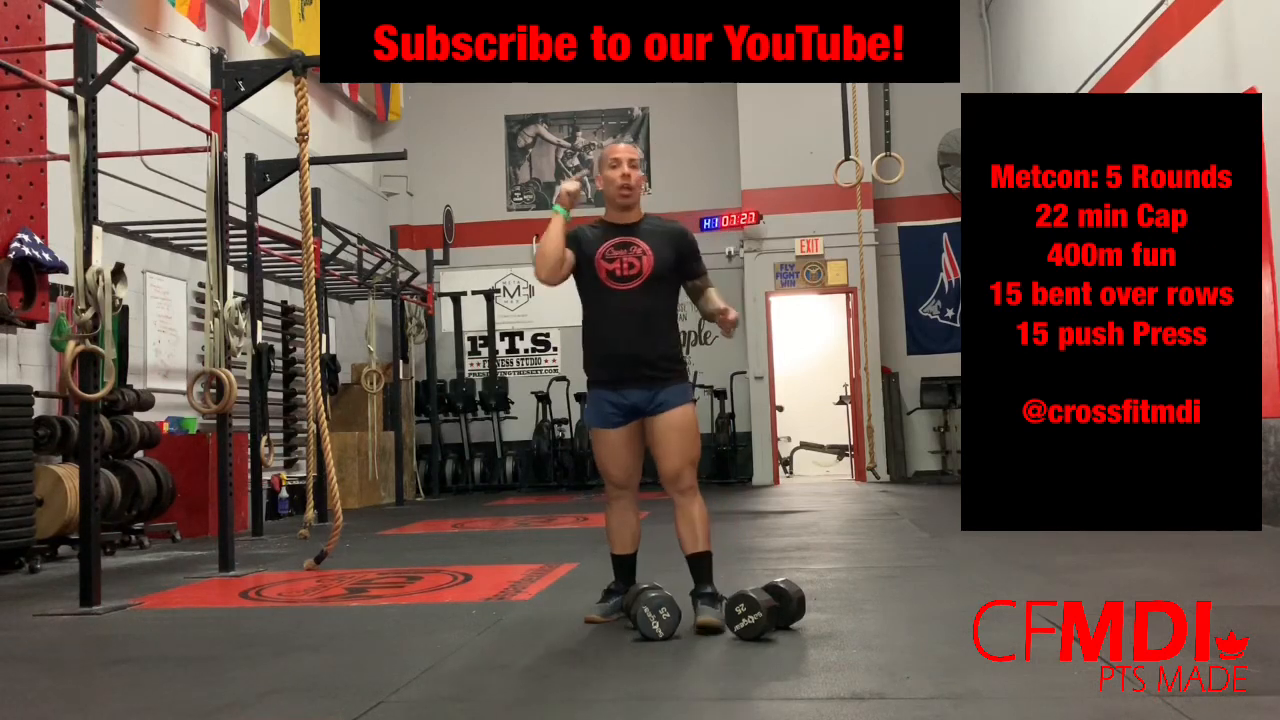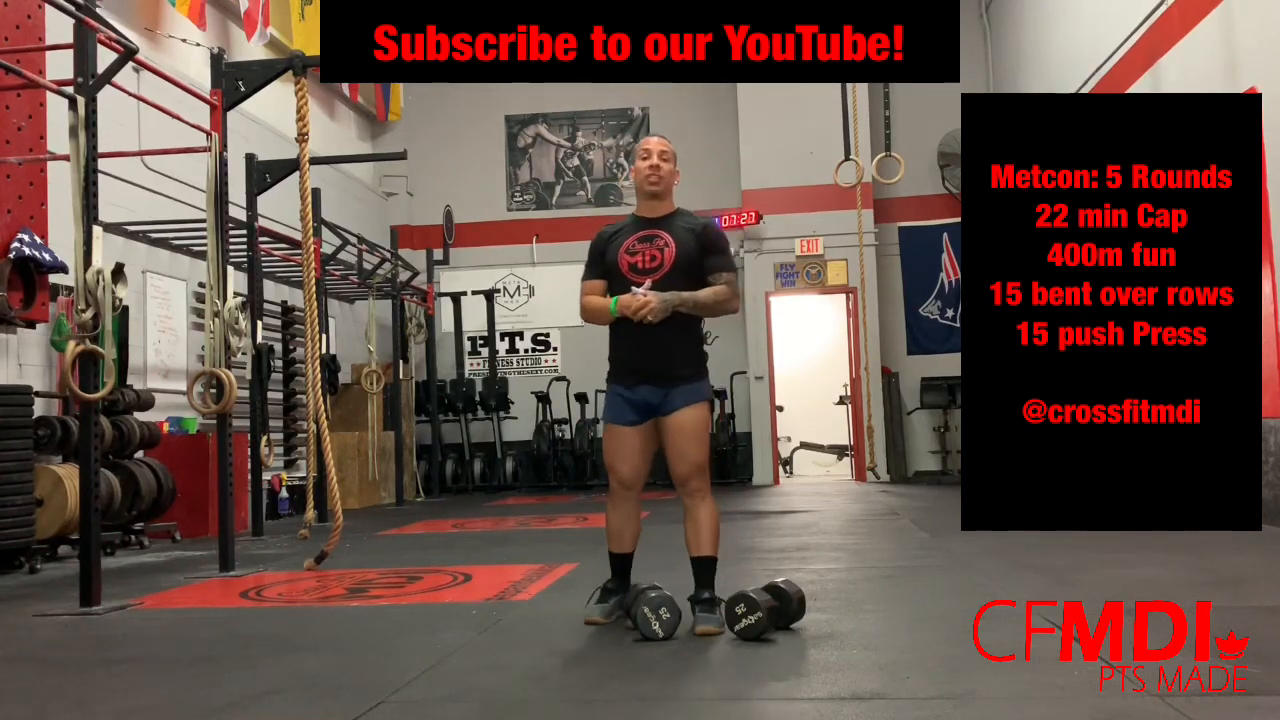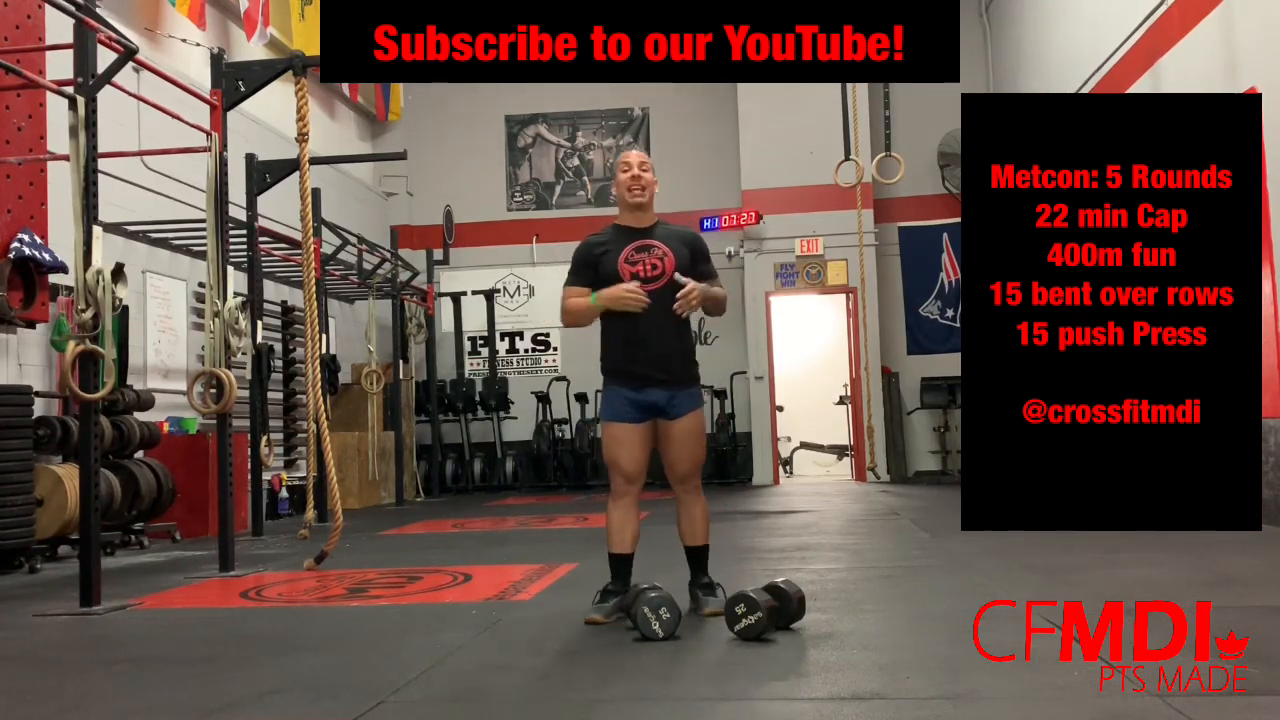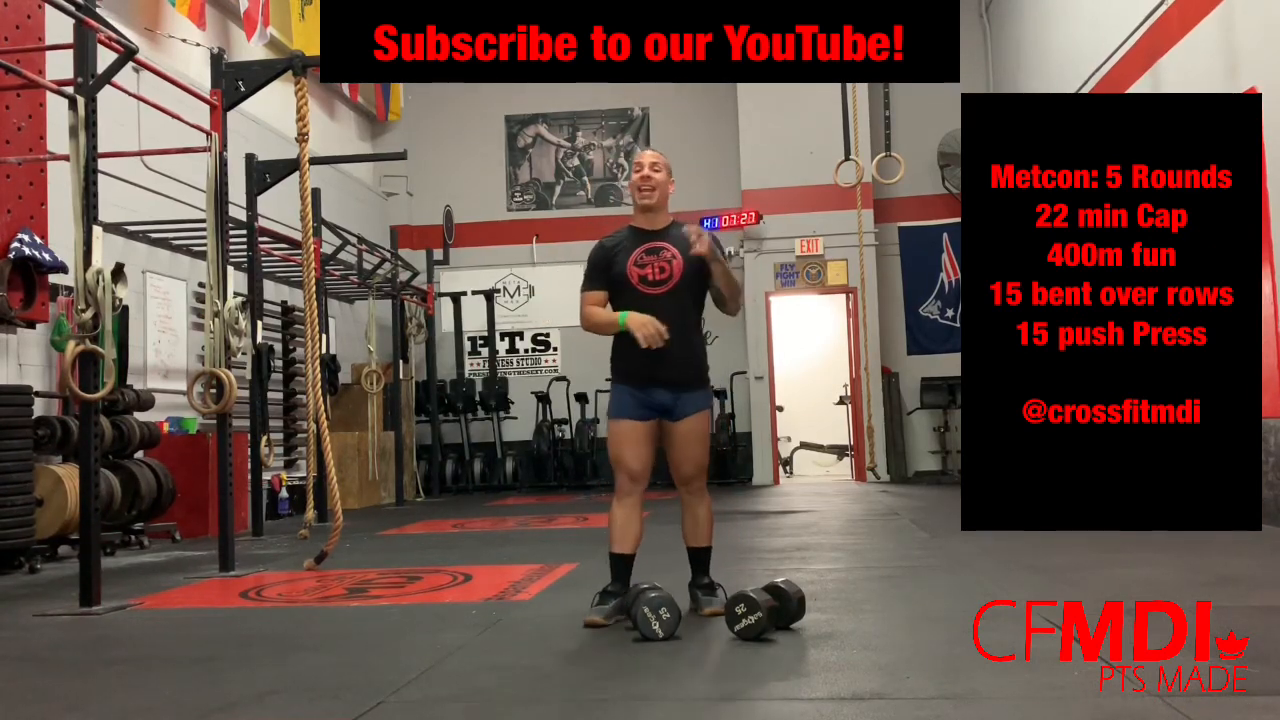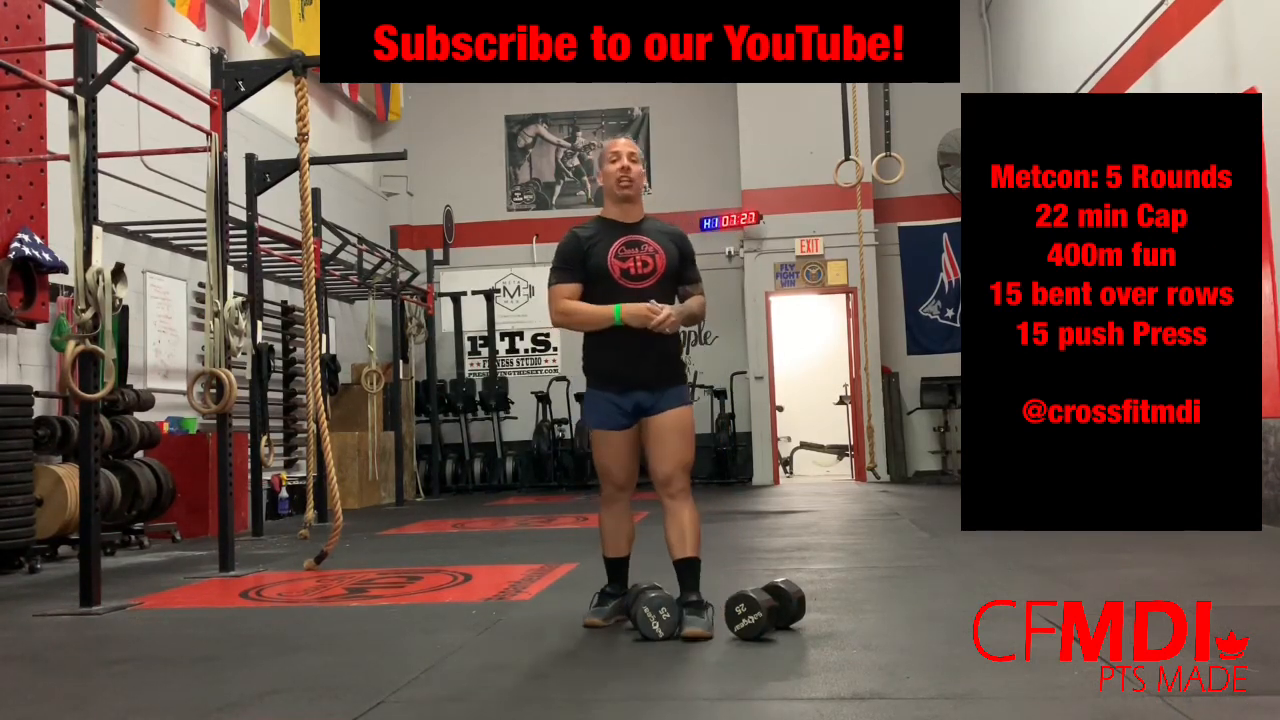
dt=1s
person 1, frame 1
left shoulder: (673, 235)
right shoulder: (582, 238)
left elbow: (701, 289)
right elbow: (547, 274)
left wrist: (720, 311)
right wrist: (561, 211)
left hip: (666, 382)
right hip: (608, 387)
left knee: (682, 482)
right knee: (619, 488)
left ankle: (705, 591)
right ankle: (623, 587)
person 1, frame 2
left shoulder: (701, 230)
right shoulder: (608, 238)
left elbow: (729, 296)
right elbow: (587, 306)
left wrist: (672, 299)
right wrist: (621, 303)
left hip: (684, 381)
right hip: (625, 384)
left knee: (693, 484)
right knee: (623, 487)
left ankle: (705, 595)
right ankle: (617, 586)
person 1, frame 3
left shoulder: (686, 240)
right shoulder: (595, 247)
left elbow: (720, 302)
right elbow: (569, 314)
left wrist: (702, 292)
right wrist: (606, 297)
left hip: (681, 384)
right hip: (624, 387)
left knee: (688, 482)
right knee: (624, 485)
left ankle: (701, 581)
right ankle: (618, 588)
person 1, frame 4
left shoulder: (696, 241)
right shoulder: (608, 249)
left elbow: (733, 306)
right elbow: (589, 313)
left wrist: (713, 259)
right wrist: (628, 318)
left hip: (688, 384)
right hip: (631, 386)
left knee: (692, 483)
right knee: (628, 484)
left ankle: (701, 582)
right ankle: (617, 589)
person 1, frame 5
left shoulder: (672, 237)
right shoulder: (580, 241)
left elbow: (699, 300)
right elbow: (560, 310)
left wrist: (679, 312)
right wrist: (625, 313)
left hip: (667, 384)
right hip: (608, 387)
left knee: (675, 486)
right knee: (615, 490)
left ankle: (691, 598)
right ankle: (616, 590)
